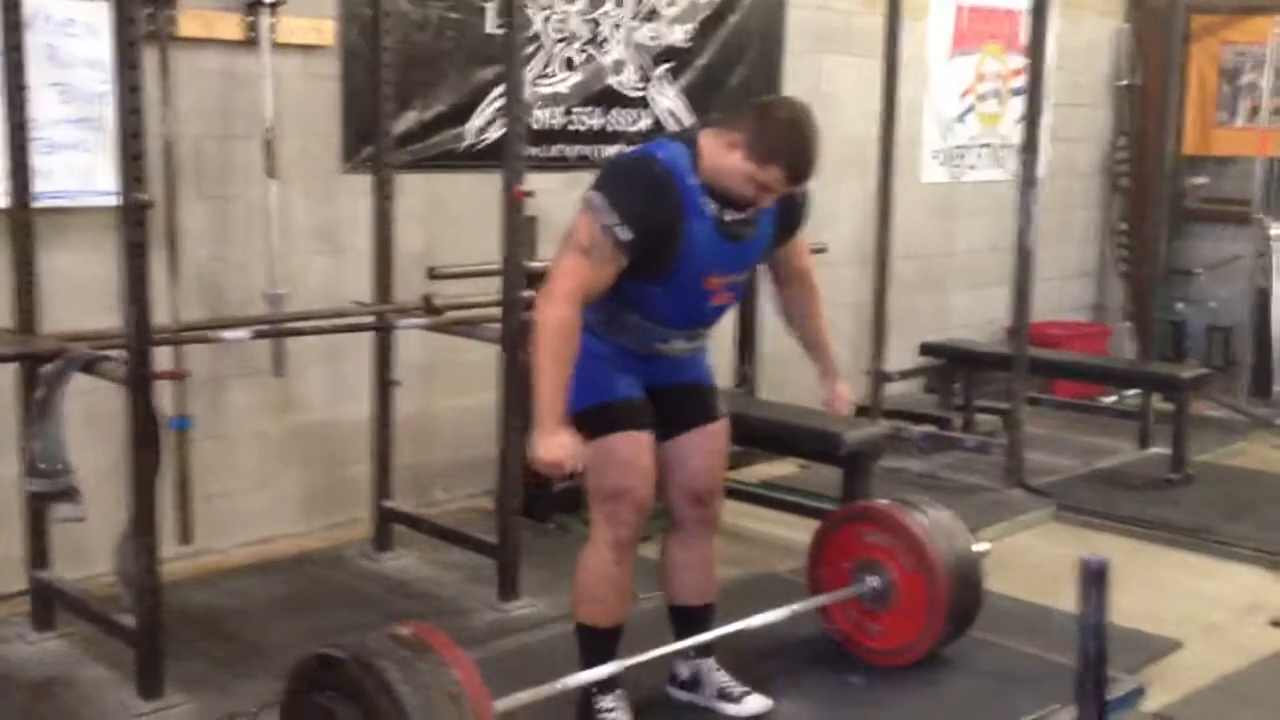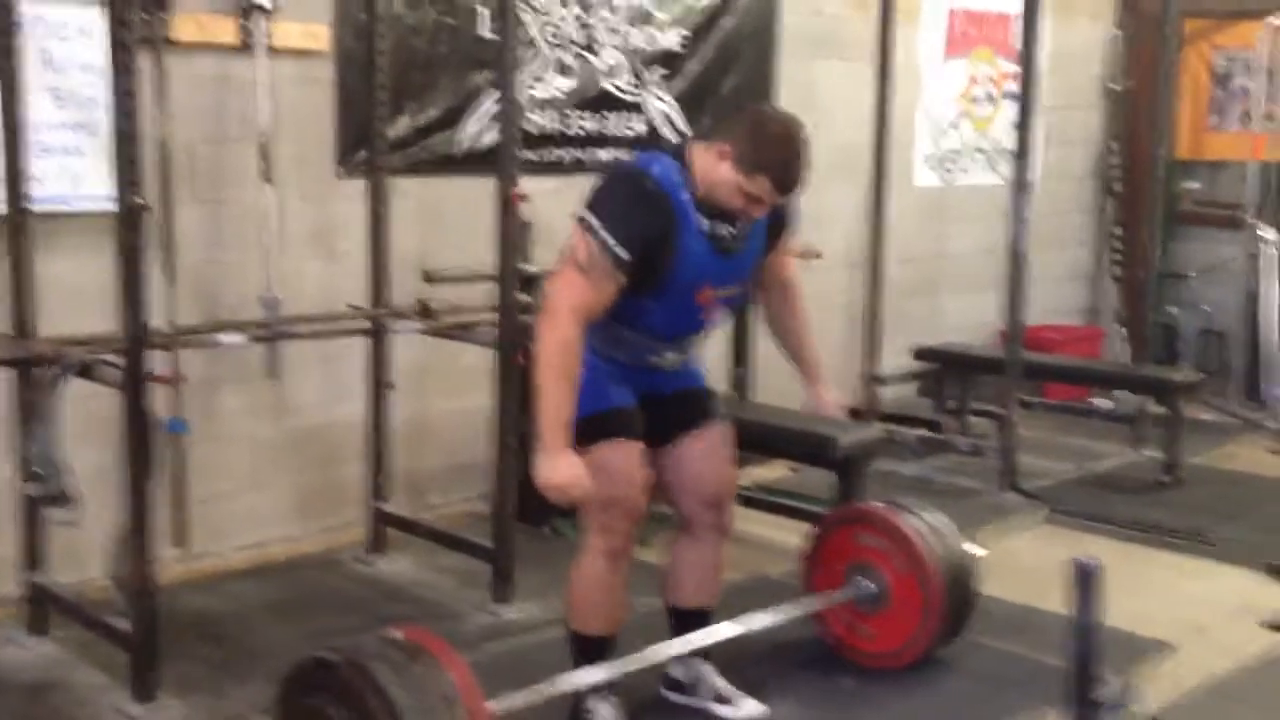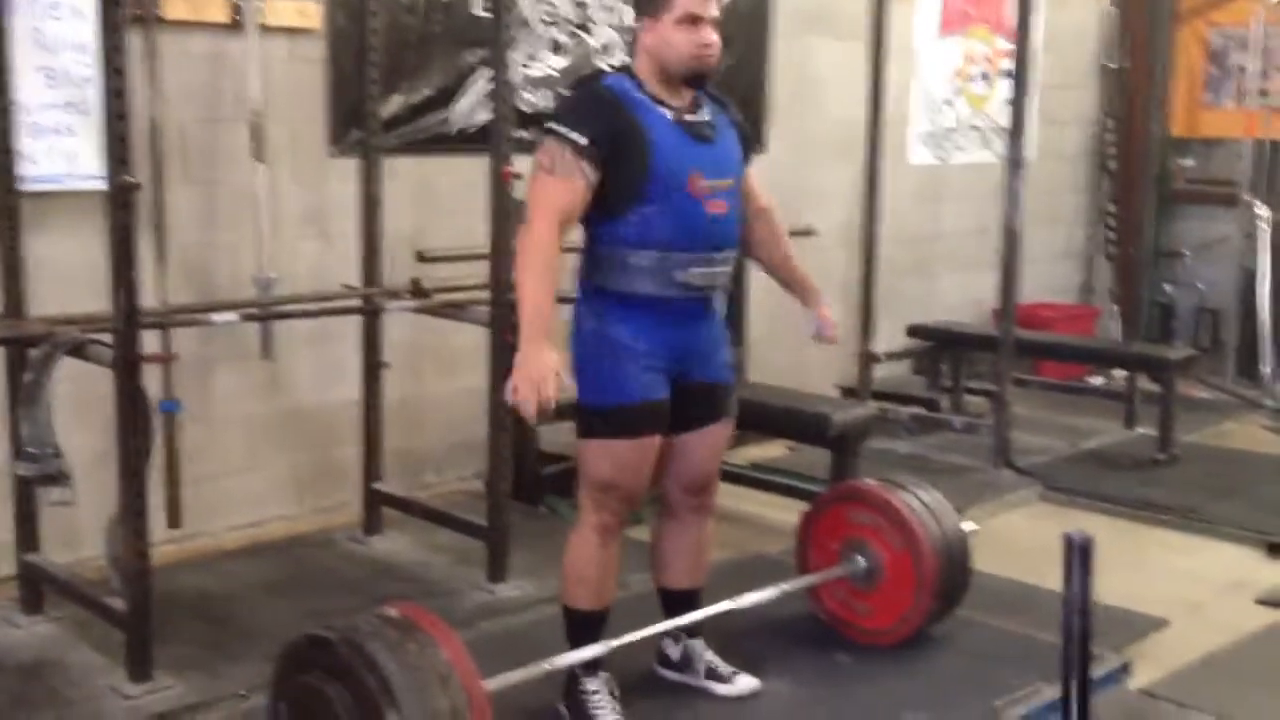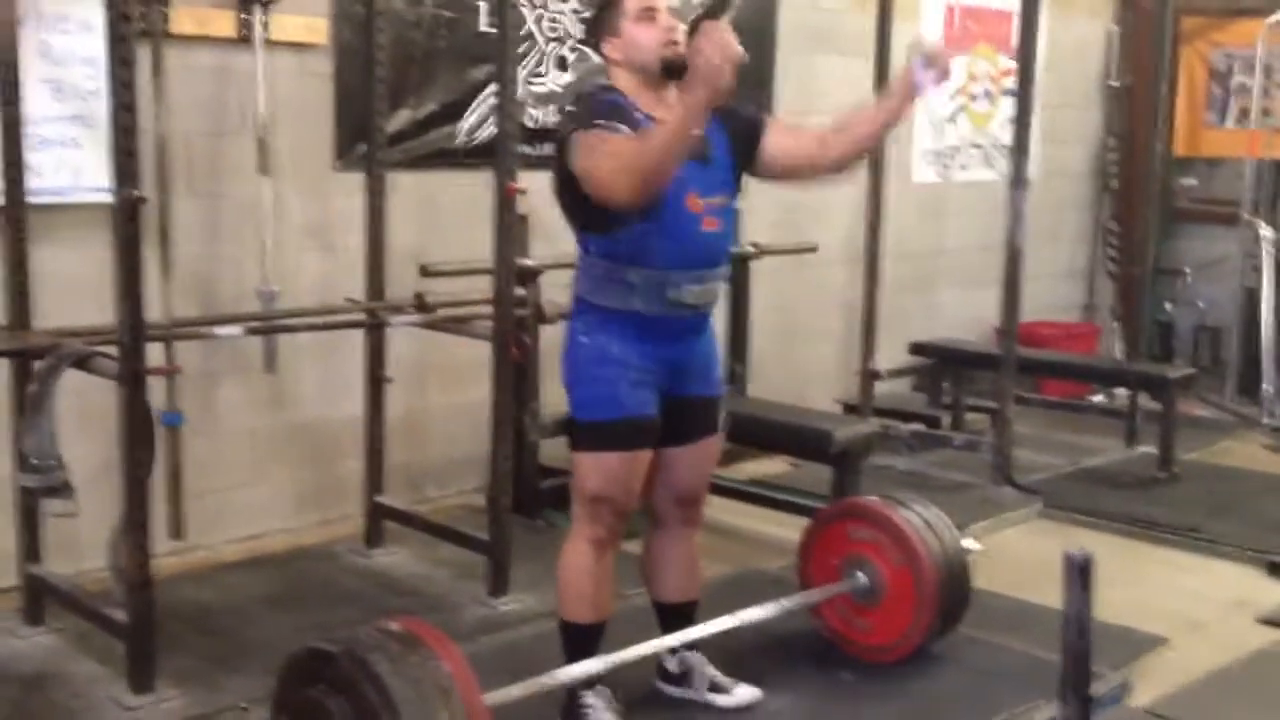
dt=1s
person 1, frame 1
left shoulder: (779, 195)
right shoulder: (646, 183)
left elbow: (795, 280)
right elbow: (561, 298)
left wrist: (829, 372)
right wrist: (550, 423)
left hip: (679, 357)
right hip: (605, 356)
left knee: (698, 512)
right knee: (622, 521)
left ankle: (694, 665)
person 1, frame 2
left shoulder: (764, 208)
right shoulder: (639, 198)
left elbow: (777, 288)
right elbow: (561, 316)
left wrist: (814, 379)
right wrist: (554, 447)
left hip: (670, 366)
right hip: (598, 366)
left knee: (710, 513)
right knee: (614, 529)
left ankle: (687, 668)
person 1, frame 3
left shoulder: (721, 118)
right shoulder: (601, 110)
left elbow: (755, 217)
right elbow: (542, 226)
left wrist: (810, 297)
right wrist: (535, 342)
left hip: (703, 332)
right hip: (624, 334)
left knee: (694, 496)
right knee: (609, 507)
left ankle: (681, 645)
person 1, frame 4
left shoulder: (724, 125)
right shoulder: (600, 121)
left elbow: (824, 149)
right elbow: (622, 182)
left wrist: (903, 91)
right wrist: (698, 97)
left hip: (692, 341)
right hip: (614, 345)
left knee: (681, 508)
right knee: (601, 519)
left ankle: (680, 658)
